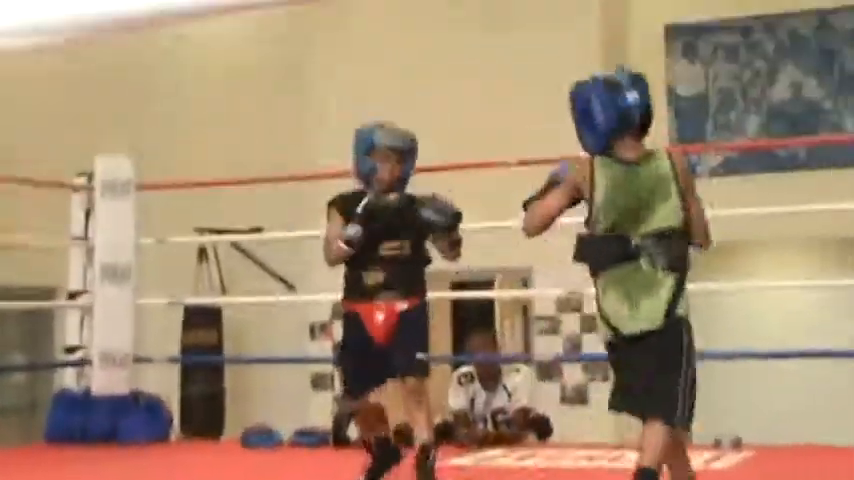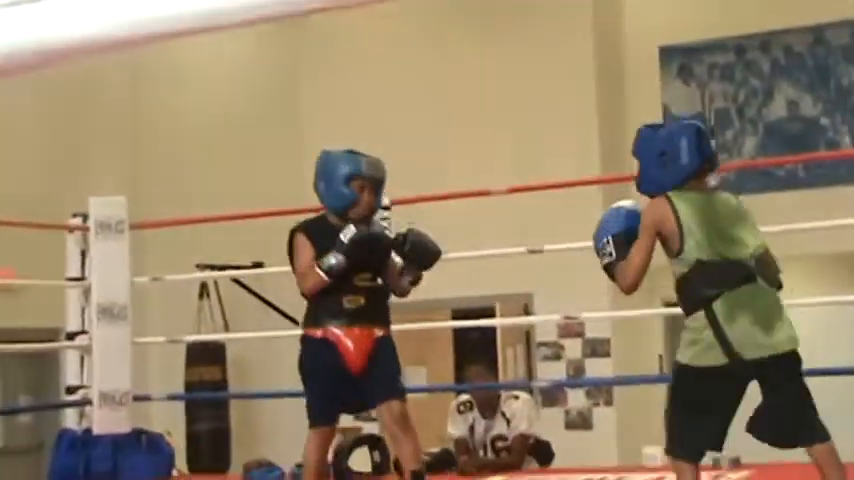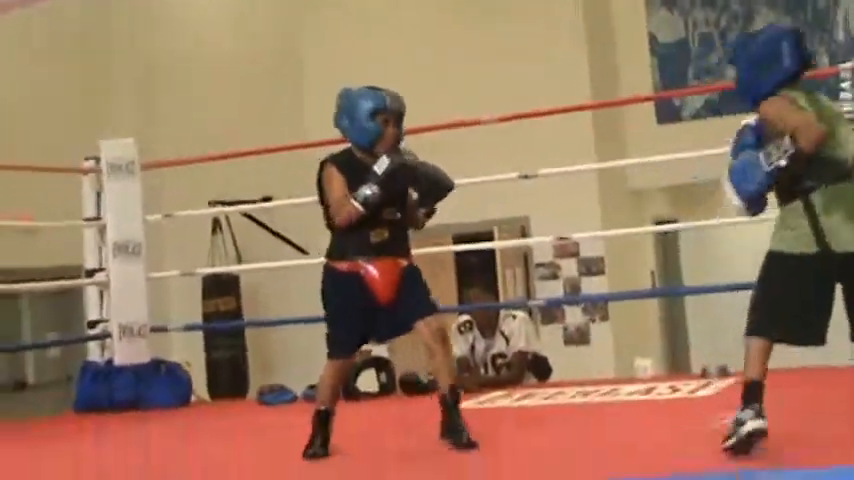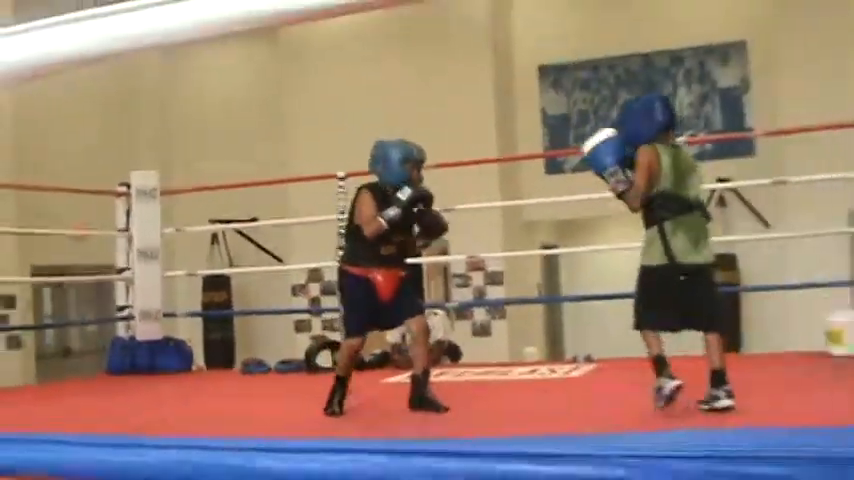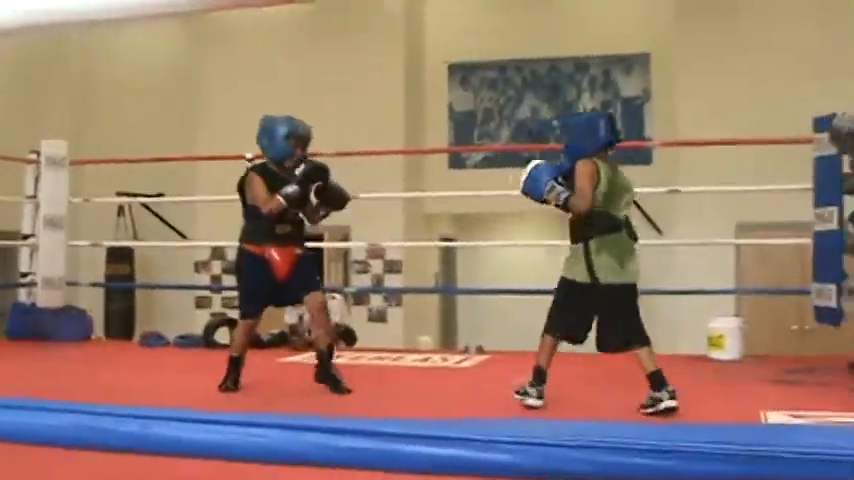
dt=0.4s
person 1, frame 1
left shoulder: (586, 171)
right shoulder: (673, 164)
left elbow: (533, 223)
right elbow: (701, 238)
left wrist: (547, 192)
left hip: (615, 305)
right hip: (661, 302)
left knee: (653, 404)
right knee: (665, 410)
person 1, frame 2
left shoulder: (659, 210)
right shoulder: (732, 206)
left elbow: (628, 282)
right elbow: (767, 265)
left wrist: (610, 253)
left hip: (718, 331)
right hip: (769, 323)
left knee: (683, 437)
right knee: (805, 427)
person 1, frame 3
left shoulder: (774, 106)
left elbow: (815, 133)
left wrist: (777, 160)
left hip: (808, 220)
left knee: (764, 320)
left ankle: (751, 410)
person 1, frame 4
left shoulder: (647, 152)
right shoulder: (684, 155)
left elbow: (636, 198)
left wrist: (614, 175)
right wrist: (629, 166)
left hip: (664, 243)
right hip: (695, 240)
left knee: (648, 314)
right knee: (706, 315)
left ankle: (664, 376)
right ankle: (719, 388)
person 1, frame 5
left shoulder: (585, 166)
right shoulder: (621, 175)
left elbow: (584, 205)
left wrist: (556, 194)
right wrist: (566, 190)
left hip: (591, 257)
right hip: (622, 258)
left knee: (557, 323)
right knee: (631, 331)
left ankle: (535, 387)
right ankle: (662, 391)
person 2, frame 1
left shoulder: (414, 211)
right shoulder: (344, 206)
left elbow: (452, 253)
right elbow: (332, 255)
left wrist: (449, 228)
right wrist: (360, 220)
left hip: (407, 311)
right hip: (360, 314)
left knee: (413, 385)
right knee: (357, 397)
right ankle: (384, 449)
person 2, frame 2
left shoulder: (375, 234)
right shoulder: (308, 233)
left elbow: (398, 289)
right elbow: (307, 284)
left wrist: (414, 268)
right wrist: (344, 250)
left hip: (374, 339)
right hip: (326, 343)
left knee: (395, 413)
right knee: (322, 427)
person 2, frame 3
left shoulder: (397, 168)
right shoulder: (336, 167)
left elbow: (414, 221)
right elbow: (342, 215)
left wrist: (428, 199)
right wrist: (378, 181)
left hip: (398, 268)
right hip: (350, 274)
left knee: (434, 329)
right knee: (341, 358)
left ankle: (451, 419)
person 2, frame 4
left shoulder: (406, 200)
right shoulder: (368, 194)
left elbow: (409, 247)
right elbow: (370, 229)
left wrist: (426, 233)
right wrist: (400, 206)
left hip: (394, 276)
right hip: (360, 277)
left knee: (419, 326)
right knee: (355, 339)
left ankle: (420, 393)
right ankle: (338, 393)
person 2, frame 5
left shoulder: (298, 178)
right shoulder: (256, 176)
left elbow: (312, 217)
right elbow: (268, 207)
left wrist: (326, 203)
right wrist: (299, 183)
left hip: (293, 255)
right hip: (258, 257)
left knee: (318, 303)
right knee: (250, 319)
left ankle: (325, 367)
right ankle: (232, 375)
